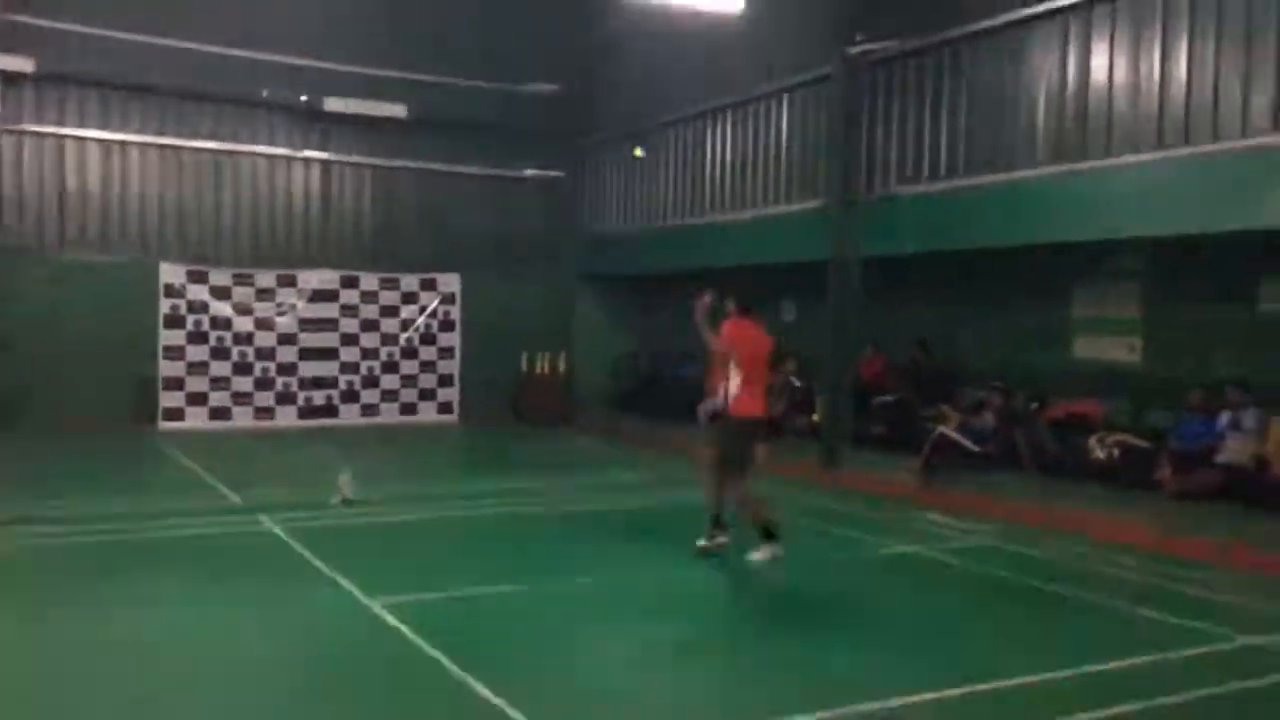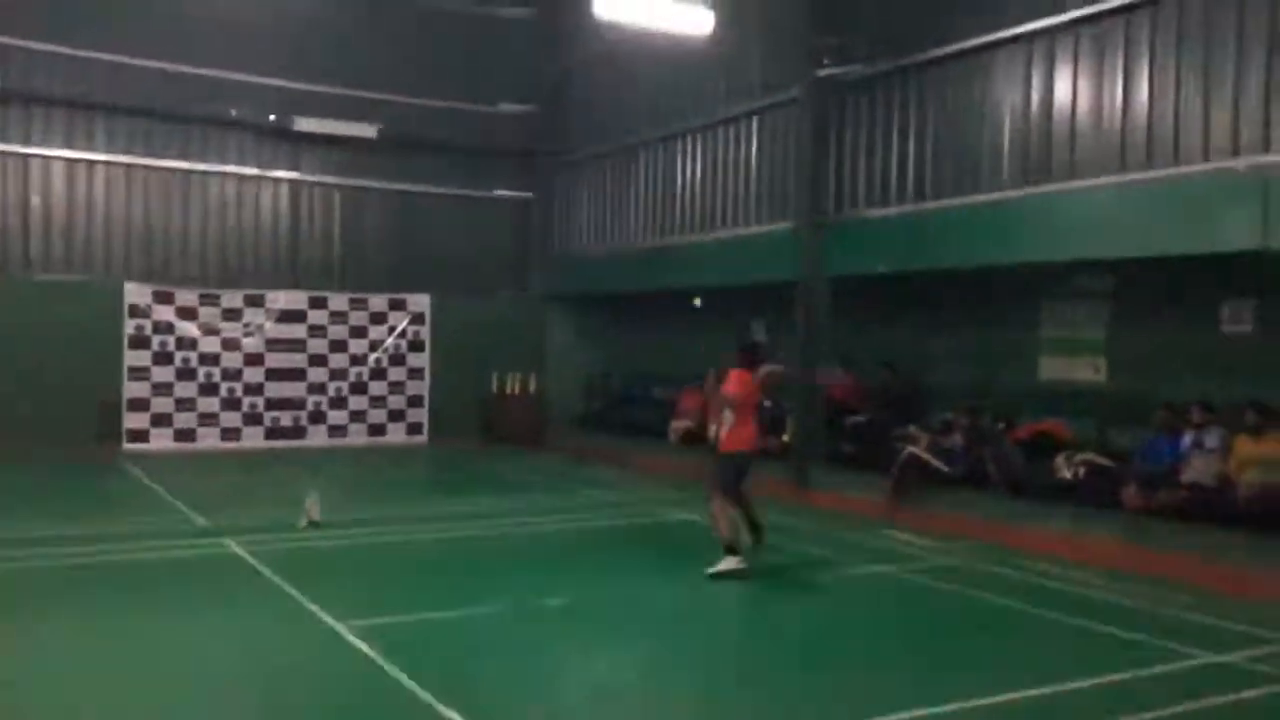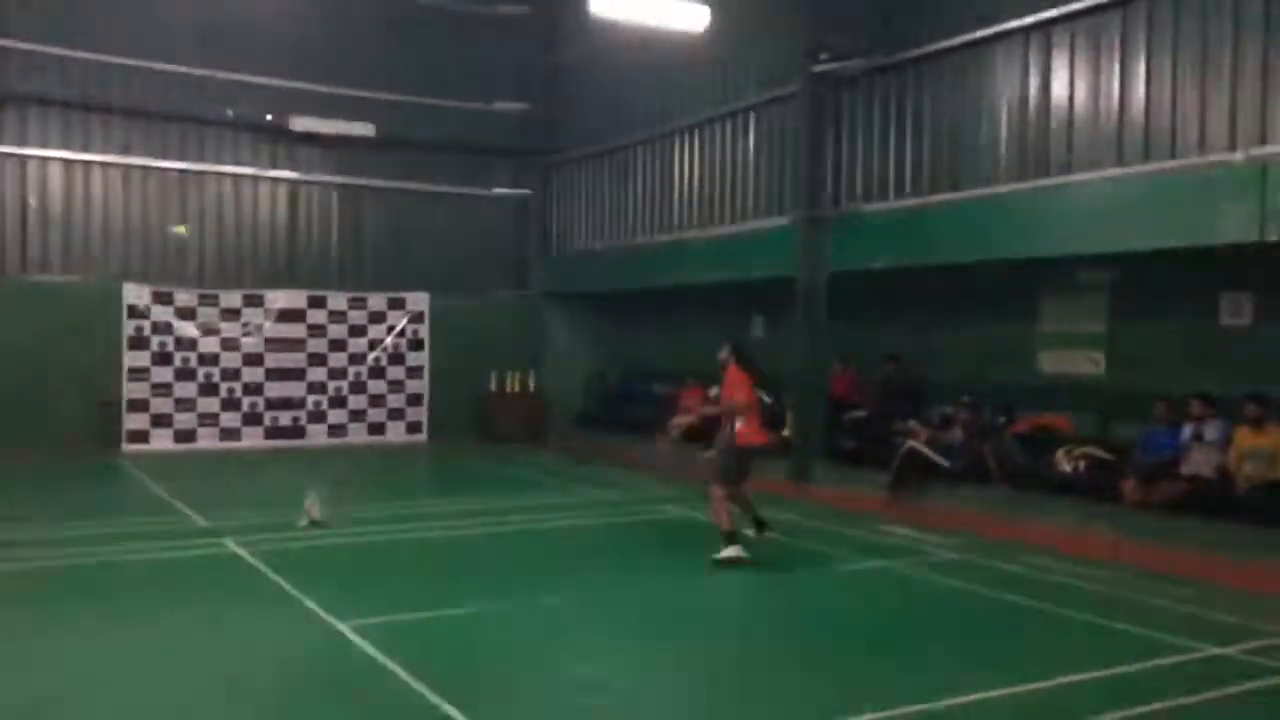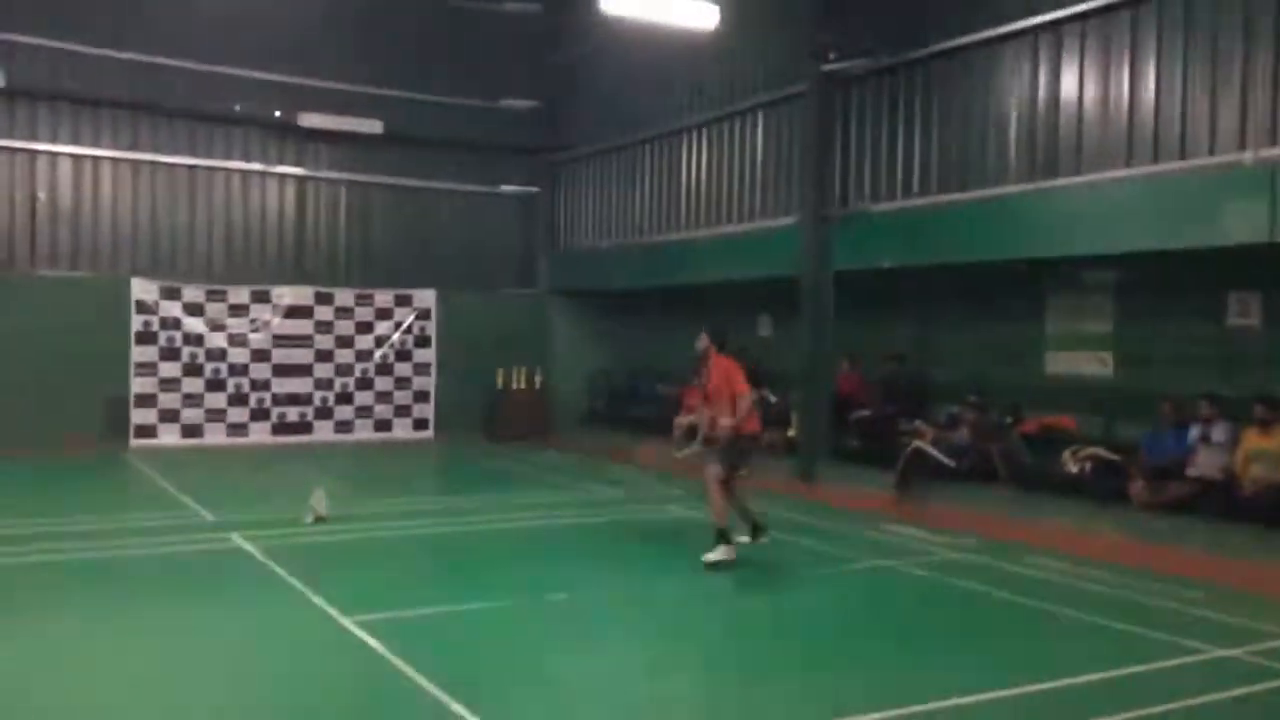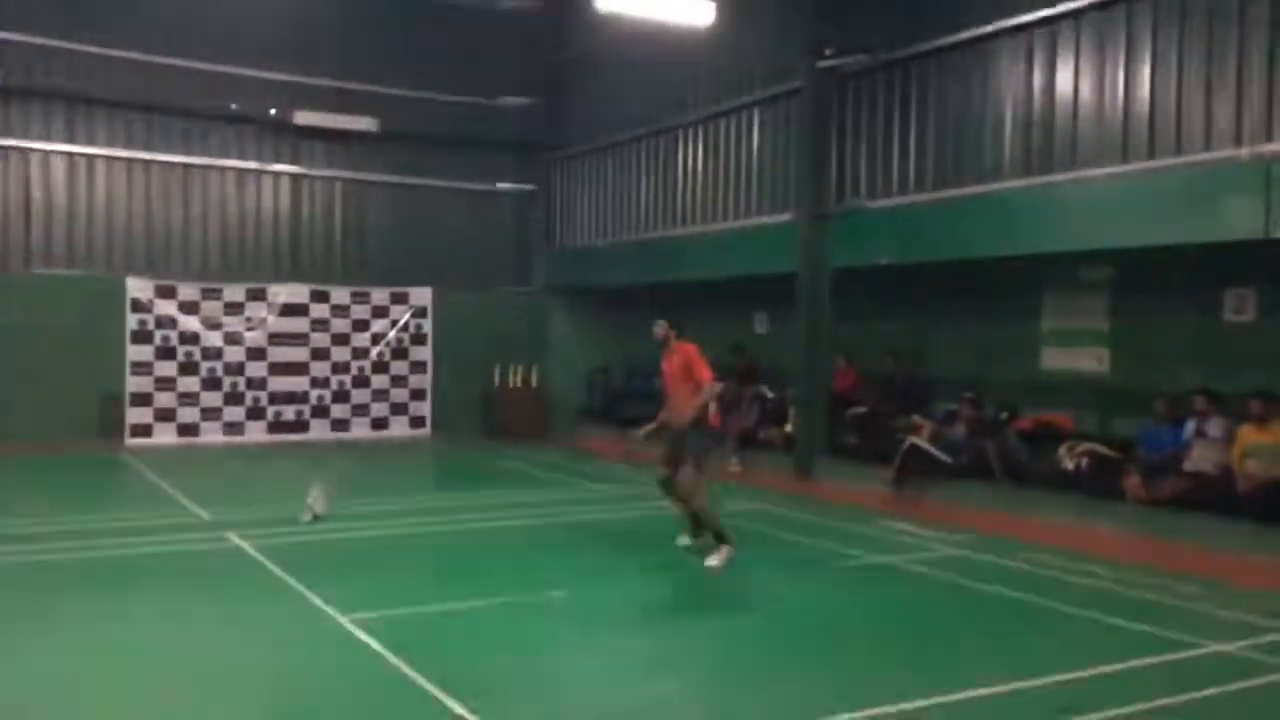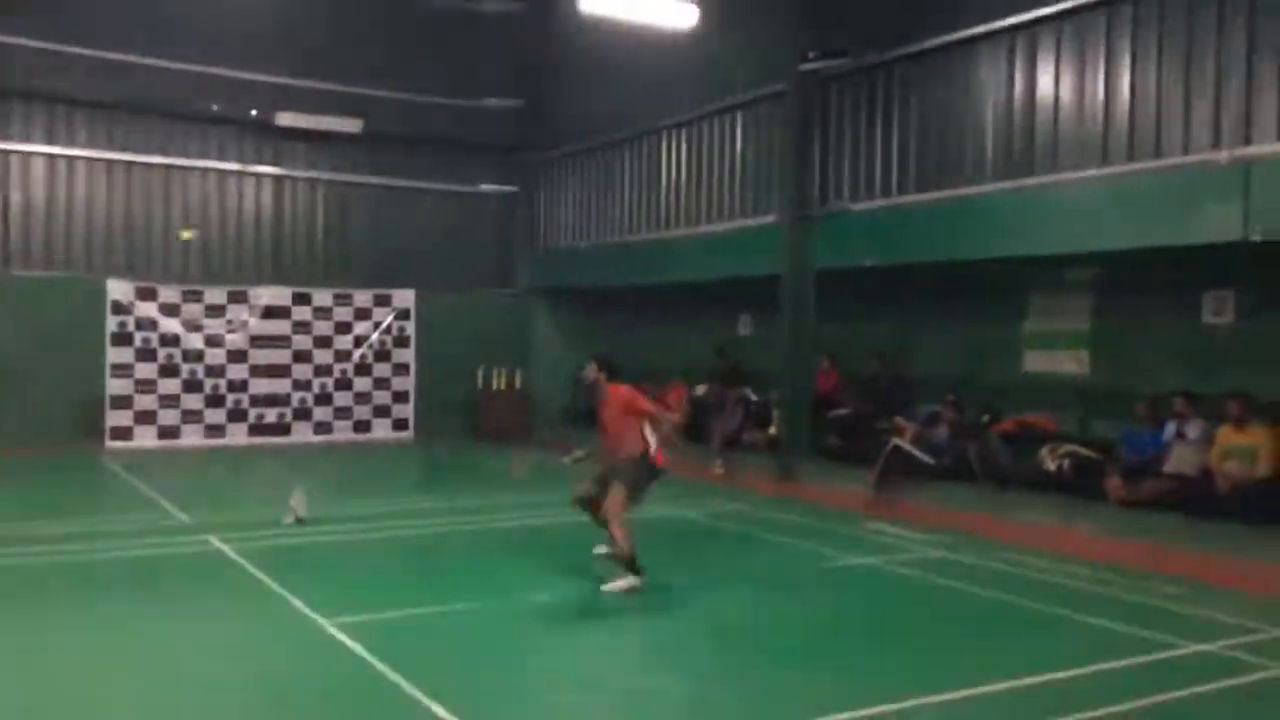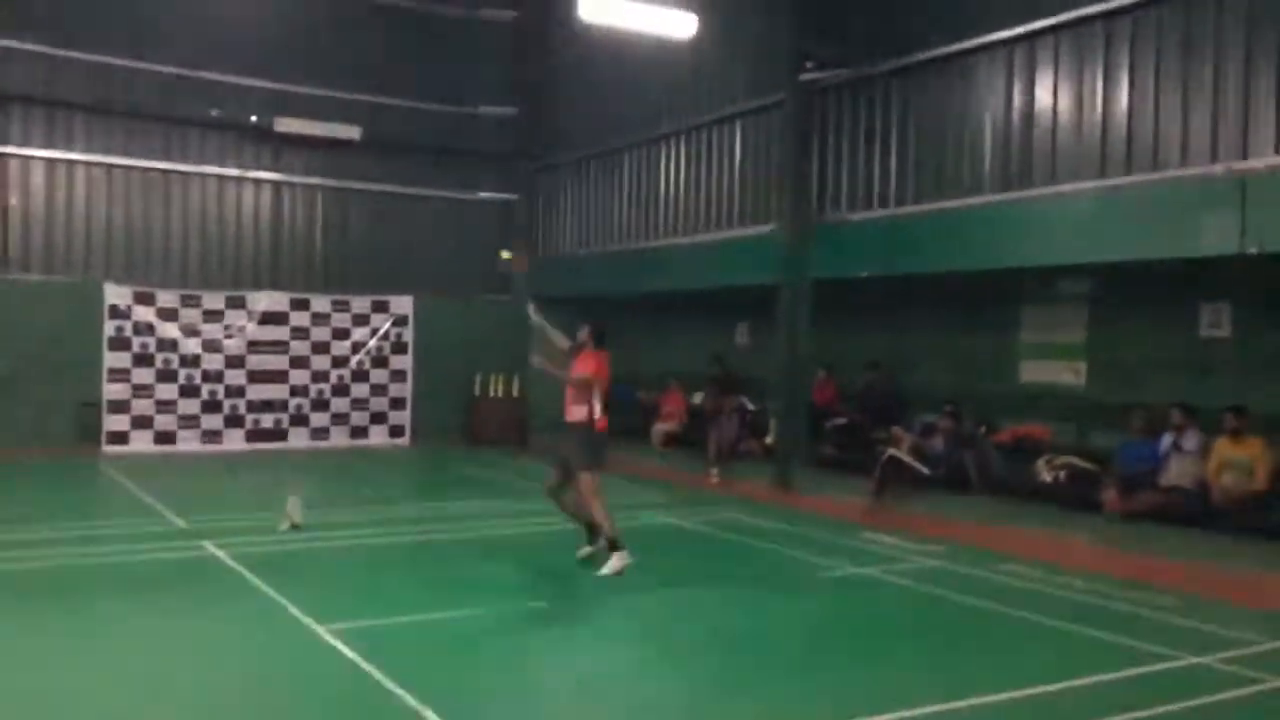
dt=0.3s
person 1, frame 1
left shoulder: (734, 326)
right shoulder: (764, 338)
left elbow: (720, 348)
left wrist: (700, 317)
left hip: (740, 414)
right hip: (752, 412)
left knee: (734, 480)
right knee: (718, 467)
left ankle: (770, 539)
right ankle: (717, 529)
person 1, frame 2
left shoulder: (737, 375)
right shoulder: (754, 380)
left elbow: (733, 399)
left wrist: (713, 389)
left hip: (732, 447)
right hip: (748, 446)
left knee: (719, 500)
right knee: (734, 489)
left ankle: (732, 556)
right ankle: (755, 532)
person 1, frame 3
left shoulder: (735, 374)
right shoulder: (736, 376)
left elbow: (741, 405)
left wrist: (708, 411)
left hip: (743, 442)
right hip: (751, 440)
left knee: (718, 494)
right knee: (733, 486)
left ankle: (733, 545)
right ankle: (760, 525)
person 1, frame 4
left shoulder: (728, 366)
right shoulder: (708, 371)
left elbow: (748, 399)
right elbow: (710, 405)
left wrist: (731, 425)
right wrist: (706, 426)
left hip: (740, 433)
right hip: (725, 434)
left knee: (712, 476)
right knee: (728, 486)
left ankle: (724, 544)
right ankle: (757, 531)
person 1, frame 5
left shoulder: (689, 351)
right shoulder: (666, 359)
left elbow: (710, 387)
left wrist: (690, 411)
right wrist: (655, 423)
left hip: (699, 424)
right hip: (678, 426)
left knee: (689, 483)
right knee: (666, 479)
left ankle: (723, 544)
right ankle: (698, 526)
person 1, frame 6
left shoulder: (624, 395)
right shoulder: (602, 402)
left elbow: (662, 415)
left hip: (643, 461)
right hip: (624, 461)
left knee: (611, 510)
right knee: (582, 497)
left ankle: (633, 573)
right ankle: (620, 545)
person 1, frame 7
left shoulder: (594, 359)
right shoulder: (583, 359)
left elbow: (584, 380)
left wrist: (551, 369)
left hip: (588, 432)
right hip: (577, 431)
left knee: (588, 491)
right knee: (556, 488)
left ankle: (618, 551)
right ankle: (594, 535)
